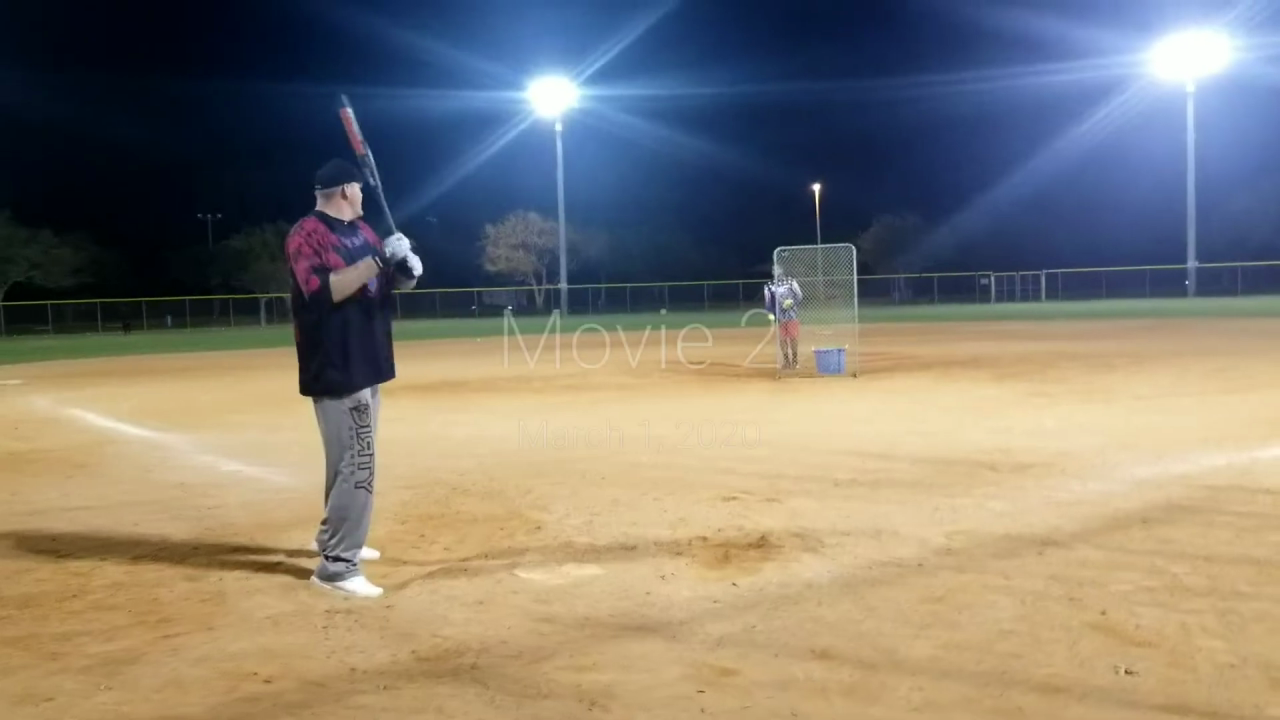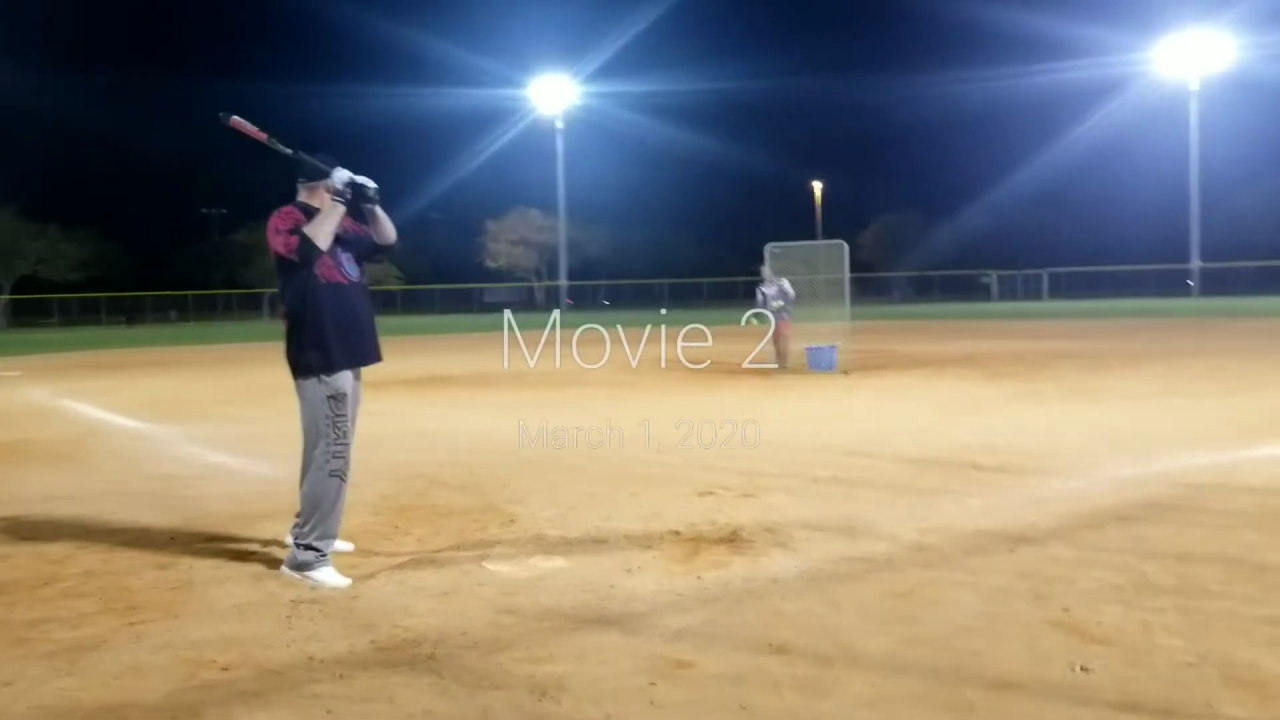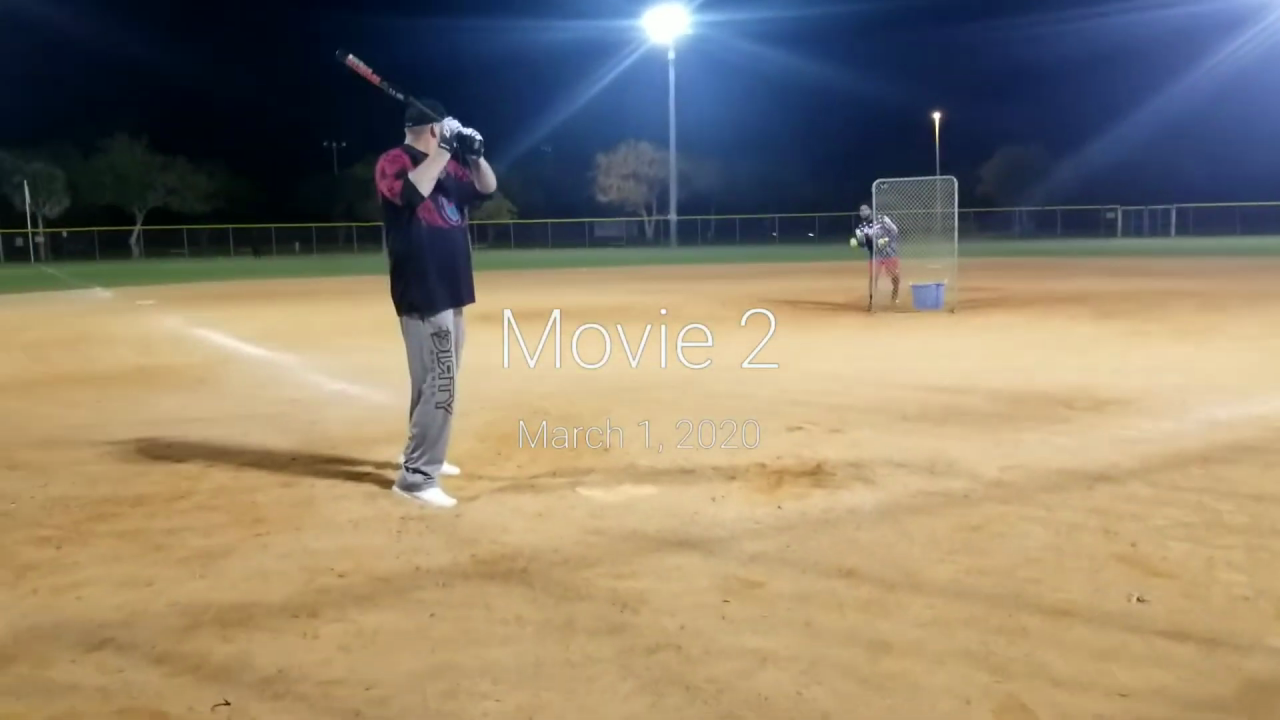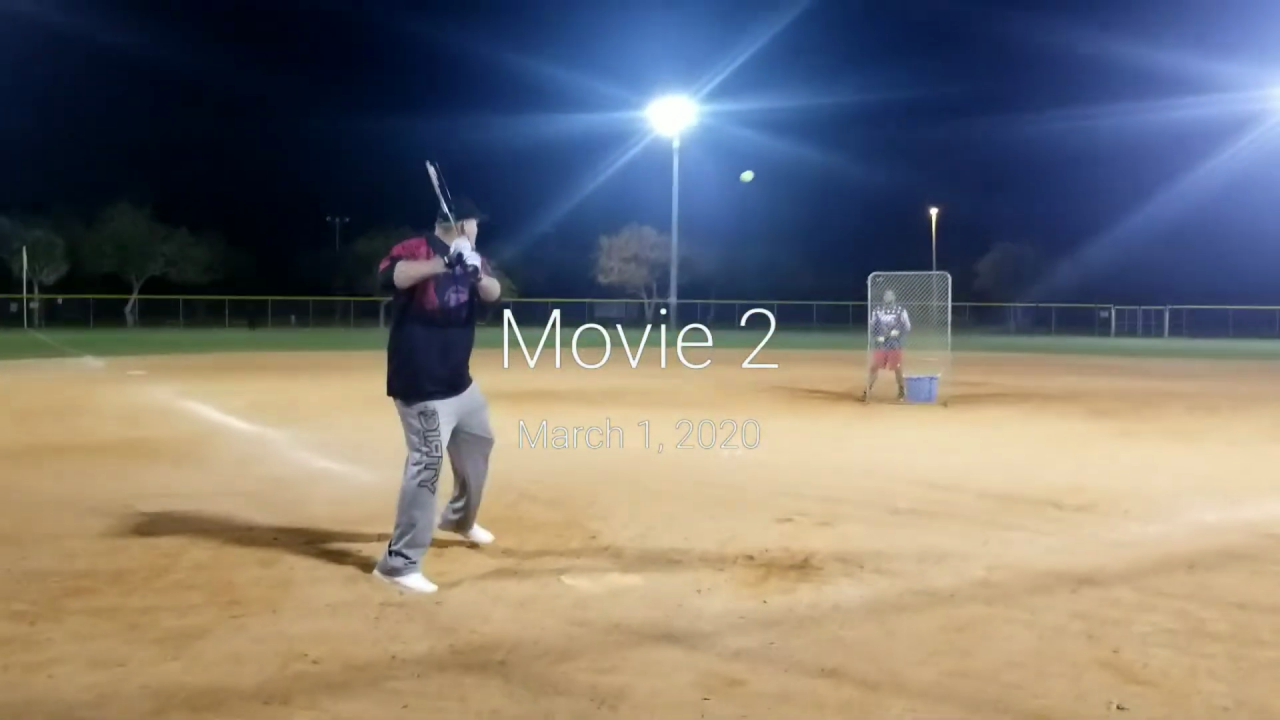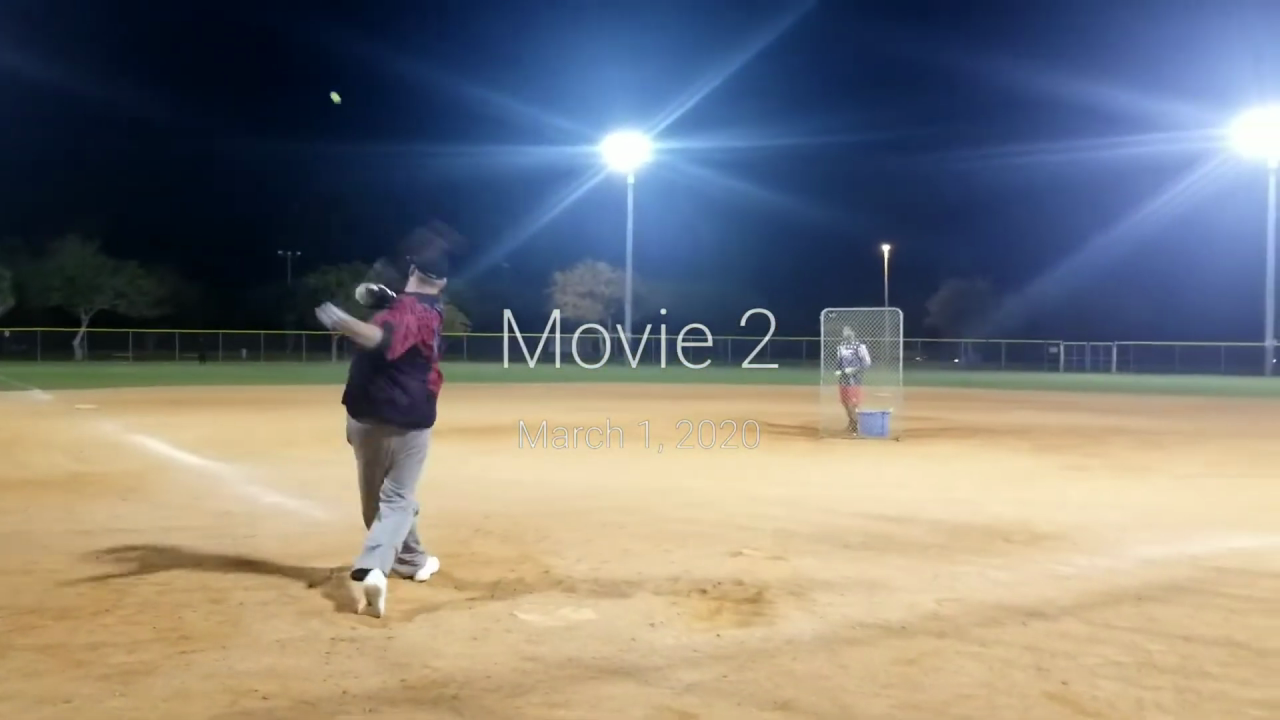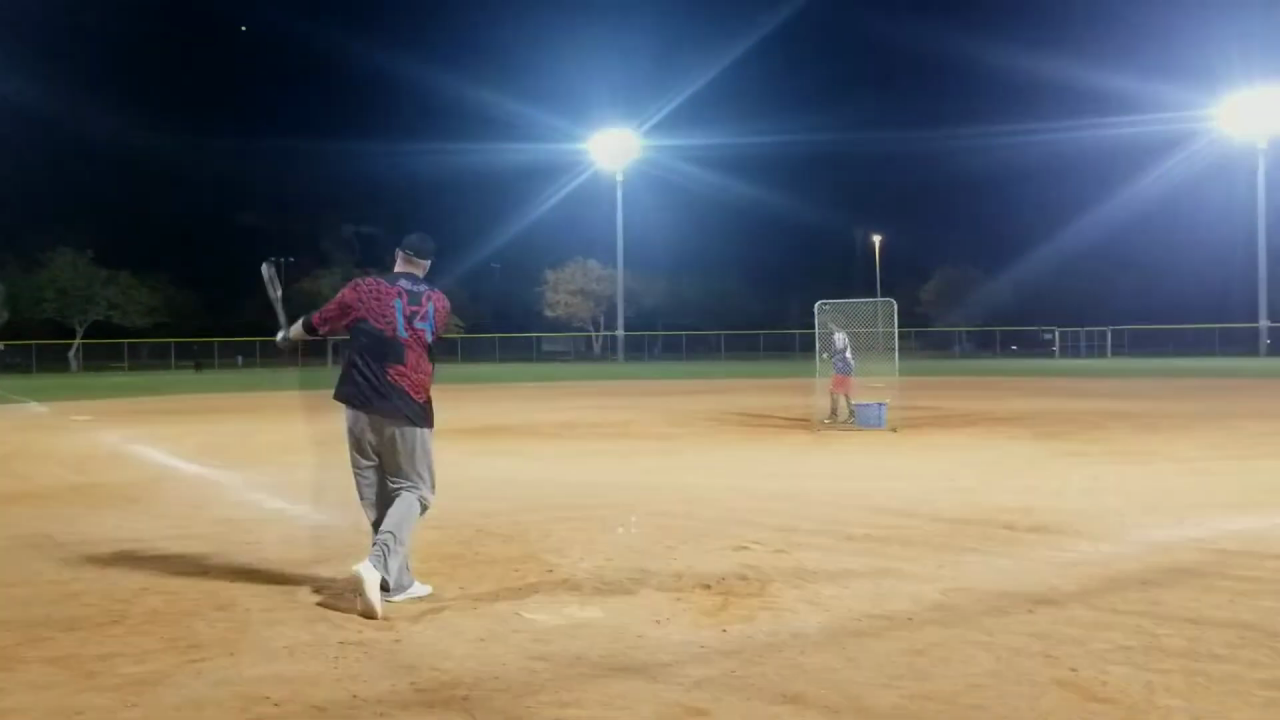
dt=0.7s
person 1, frame 1
left shoulder: (363, 232)
right shoulder: (307, 234)
left elbow: (394, 283)
right elbow: (326, 291)
left wrist: (405, 264)
right wrist: (379, 256)
left hip: (367, 363)
right hip: (335, 368)
left knee: (351, 460)
right knee: (356, 464)
left ankle: (334, 536)
right ankle: (337, 565)
person 1, frame 2
left shoulder: (341, 223)
right shoulder: (286, 218)
left elbow: (385, 241)
right elbow: (308, 248)
left wrist: (369, 203)
right wrist: (338, 201)
left hip: (347, 350)
right hip: (319, 354)
left knee: (331, 448)
right knee: (330, 452)
left ankle: (309, 529)
right ankle: (307, 554)
person 1, frame 3
left shoulder: (446, 165)
right shoulder: (394, 161)
left elbow: (485, 188)
right elbow: (410, 193)
left wrist: (474, 153)
right wrist: (443, 149)
left hip: (451, 290)
right hip: (421, 293)
left knee: (440, 380)
right knee: (438, 383)
left ankle: (423, 454)
right ankle: (416, 477)
person 1, frame 4
left shoulder: (468, 258)
right shoulder: (416, 249)
left elbow: (492, 293)
right elbow: (390, 276)
left wrist: (476, 272)
right wrist: (445, 262)
left hip: (458, 379)
right hip: (420, 381)
left knee: (479, 439)
right knee: (427, 464)
left ankle: (459, 519)
right ankle: (399, 562)
person 1, frame 5
left shoulder: (408, 308)
right shoulder: (431, 309)
left elbow: (382, 341)
right elbow: (382, 304)
left wrist: (341, 320)
right wrist: (374, 291)
left hip: (370, 417)
right hip: (414, 419)
left knee: (376, 497)
right knee: (398, 499)
left ankle: (412, 560)
right ankle: (374, 570)
person 1, frame 6
left shoulder: (364, 290)
right shoulder: (439, 302)
left elbow: (316, 324)
left wrist: (287, 334)
left hip: (362, 408)
right hip: (408, 411)
left knee: (377, 499)
right knee: (412, 491)
left ankle: (395, 579)
right ankle: (379, 566)
